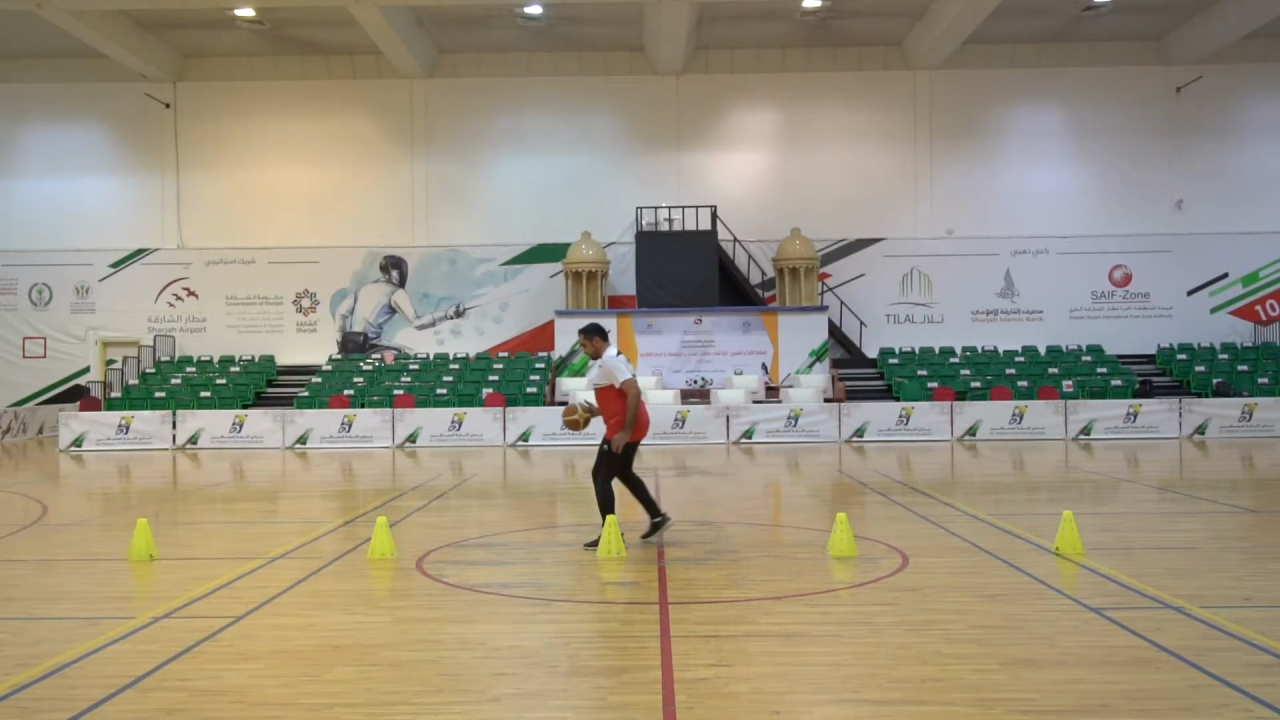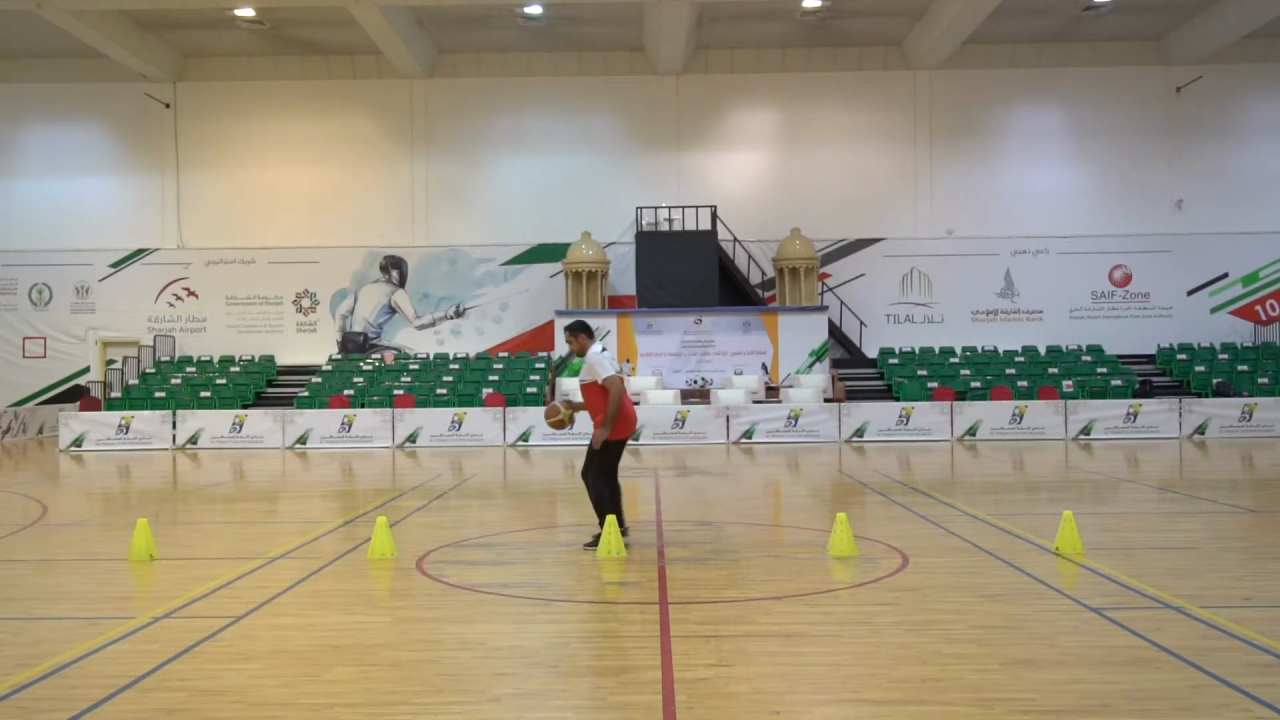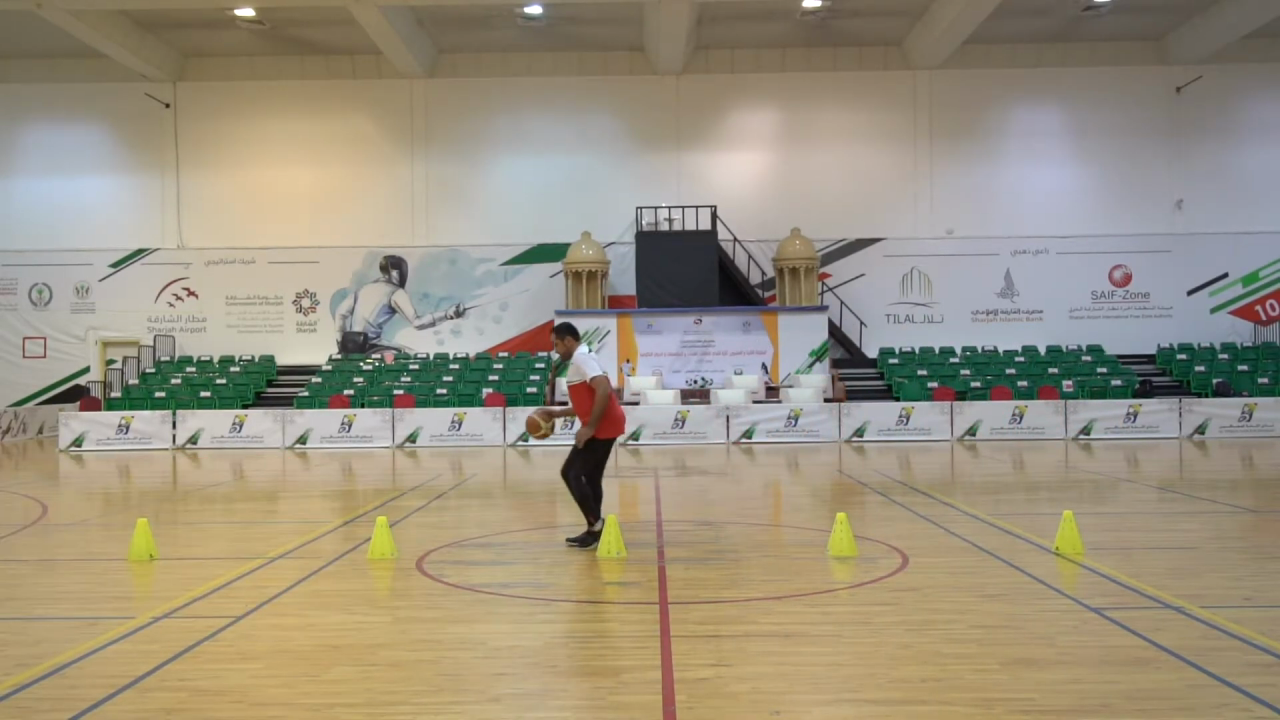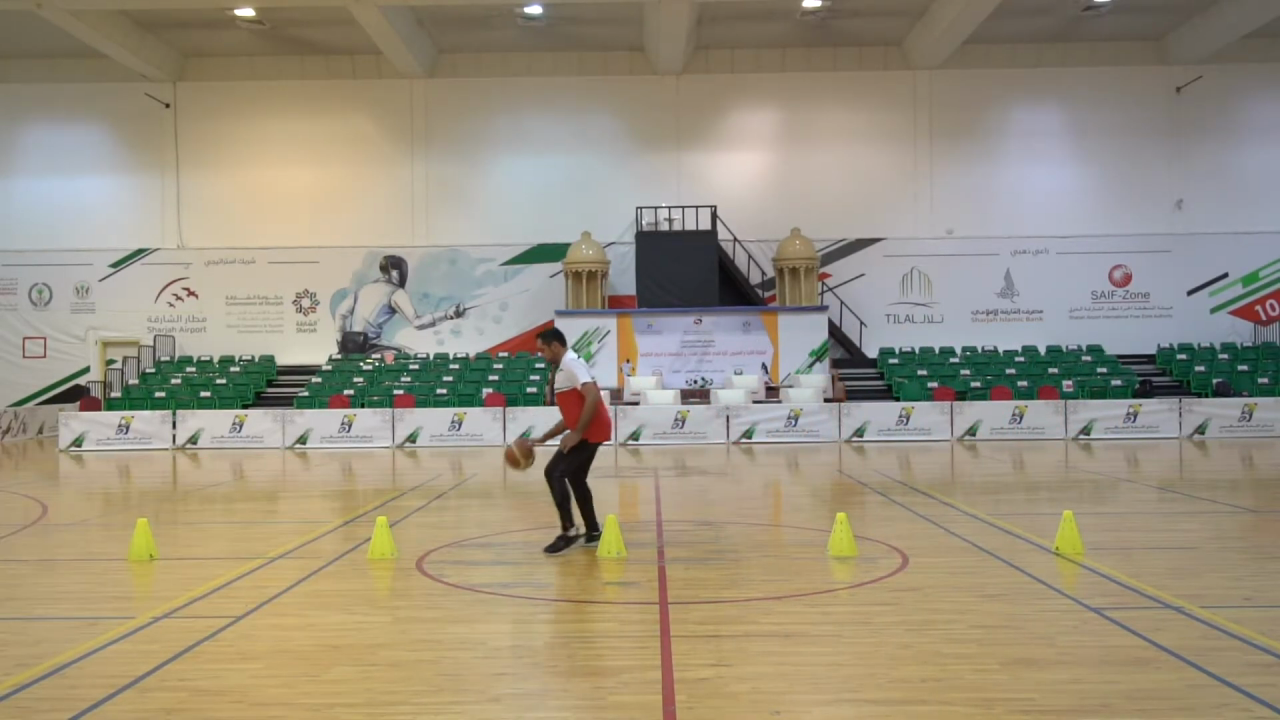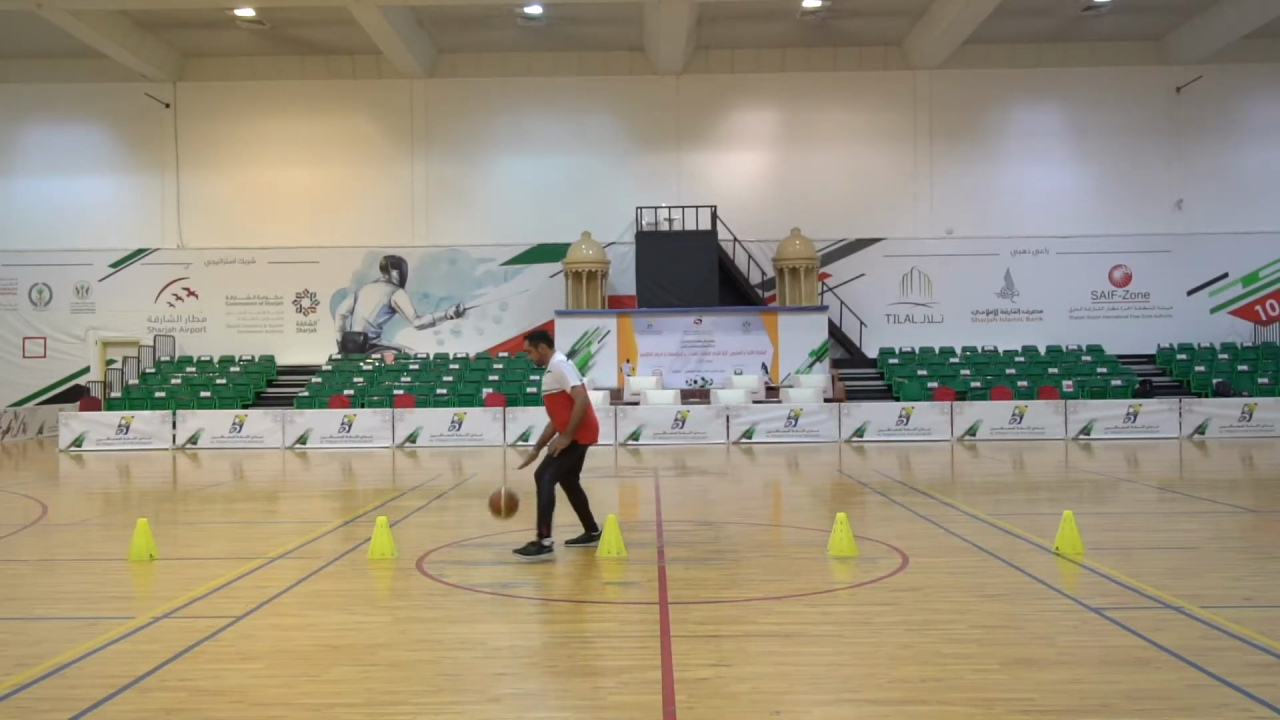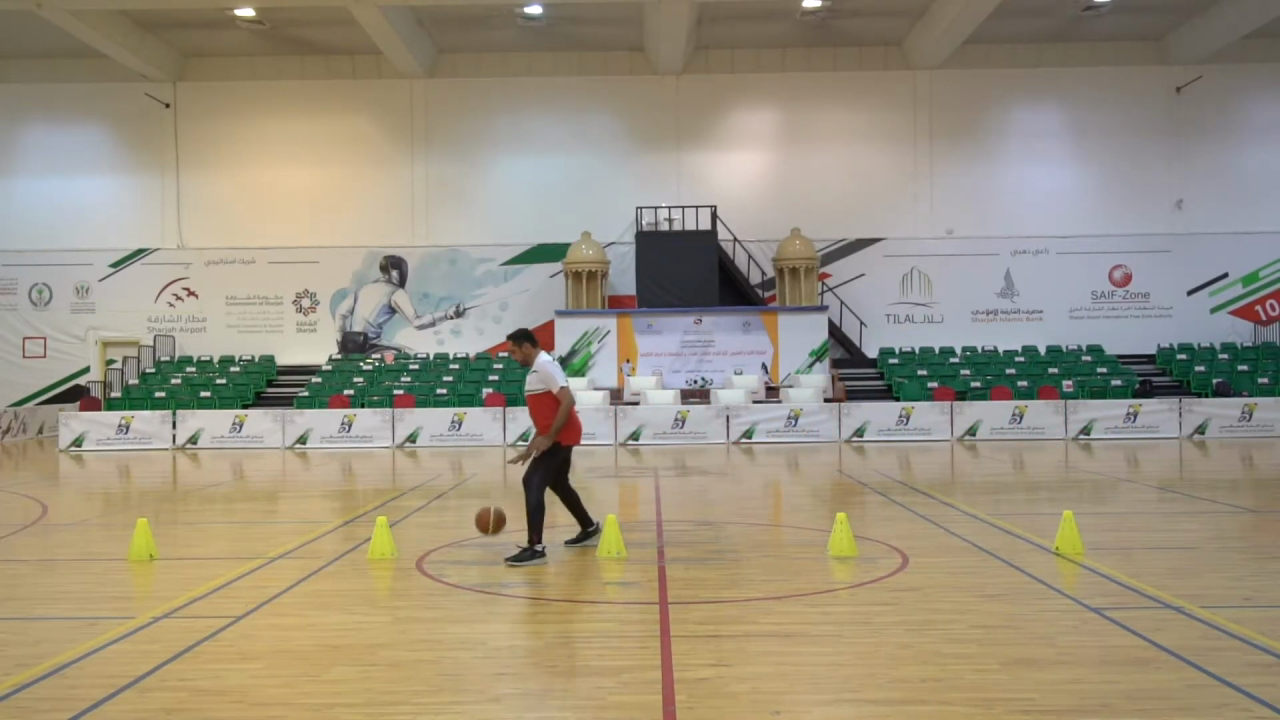
dt=0.1s
person 1, frame 1
left shoulder: (610, 361)
right shoulder: (610, 360)
left elbow: (634, 393)
left wrist: (625, 431)
right wrist: (599, 411)
left hip: (622, 429)
right hip: (629, 428)
left knee: (601, 476)
right knee: (624, 473)
right ankle: (657, 517)
person 1, frame 2
left shoulder: (595, 358)
right shoulder: (599, 357)
left elbow: (617, 391)
left wrist: (605, 428)
right wrist: (578, 406)
left hip: (613, 427)
right hip: (621, 426)
left knee: (591, 475)
right knee: (606, 475)
right ankle: (619, 527)
person 1, frame 3
left shoulder: (581, 358)
right shoulder: (584, 358)
left elbow: (604, 390)
left wrist: (590, 427)
right wrist: (560, 413)
left hip: (601, 426)
right hip: (607, 425)
left knee: (570, 472)
right knee: (591, 476)
left ankle: (595, 527)
right ankle: (596, 527)
person 1, frame 4
left shoulder: (571, 365)
right shoulder: (566, 367)
left elbow: (593, 397)
right elbow: (571, 413)
left wrist: (577, 433)
right wrist: (546, 436)
left hip: (589, 432)
right hip: (590, 431)
left knee: (554, 473)
right knee: (576, 479)
left ankle: (569, 531)
right ankle: (592, 532)
person 1, frame 5
left shoulder: (560, 366)
right shoulder: (554, 369)
left elbow: (582, 400)
right elbow: (558, 417)
left wrist: (566, 437)
right wrist: (536, 450)
left hip: (577, 434)
right hip: (576, 434)
left knee: (544, 477)
right knee: (568, 481)
left ankle: (544, 541)
right ankle: (592, 531)
person 1, frame 6
left shoulder: (545, 367)
right shoulder: (538, 369)
left elbow: (568, 402)
left wrist: (547, 439)
right wrist: (532, 449)
left hip: (560, 436)
right hip: (556, 436)
left knee: (532, 482)
right knee: (558, 483)
left ankle: (535, 547)
right ankle: (588, 528)
